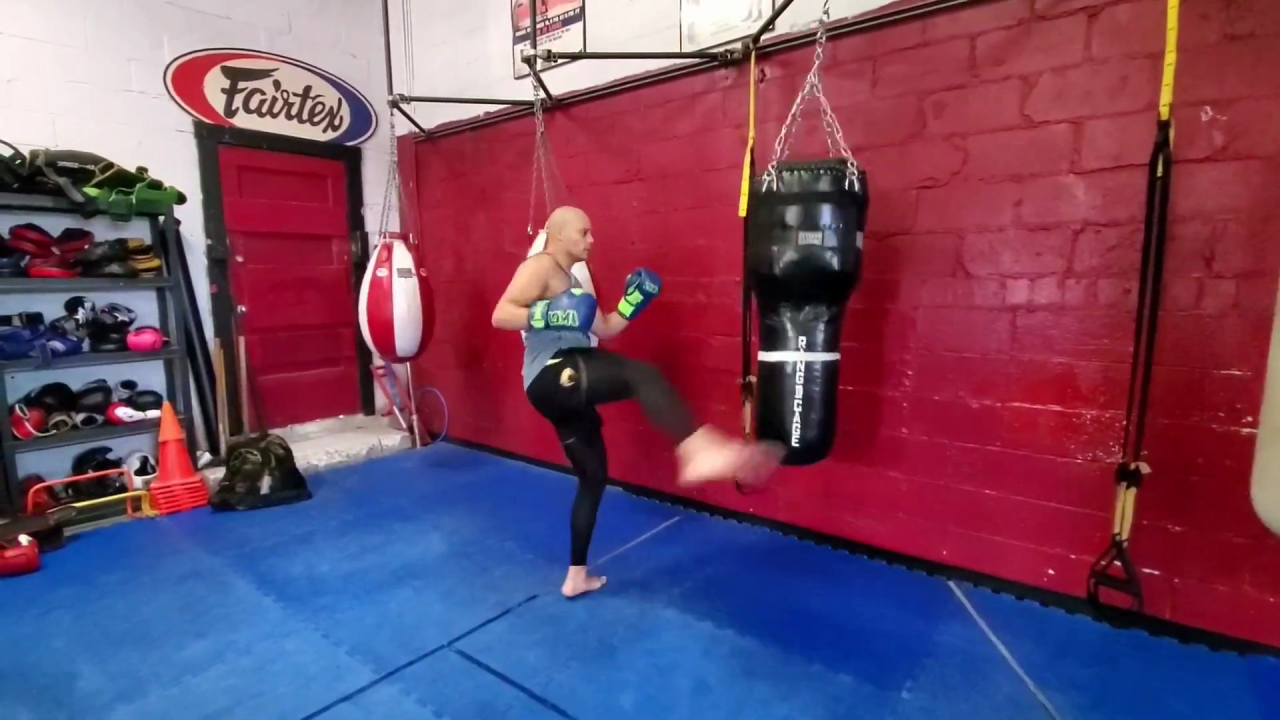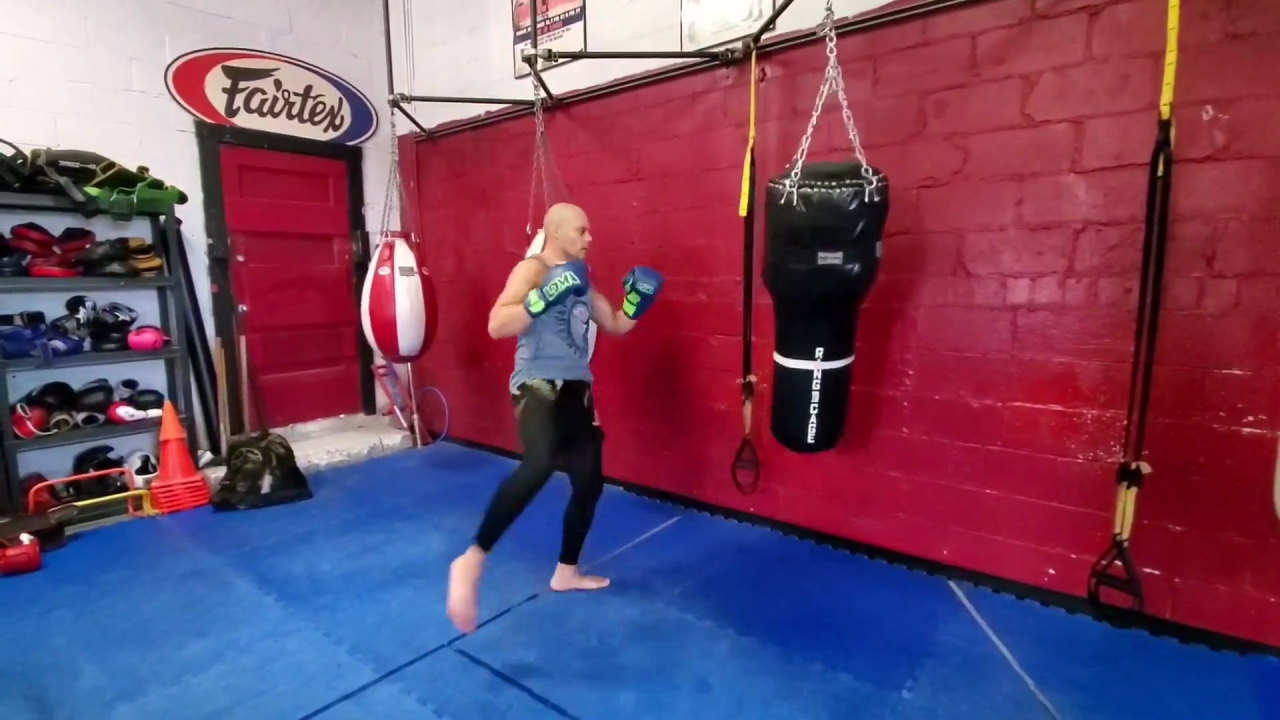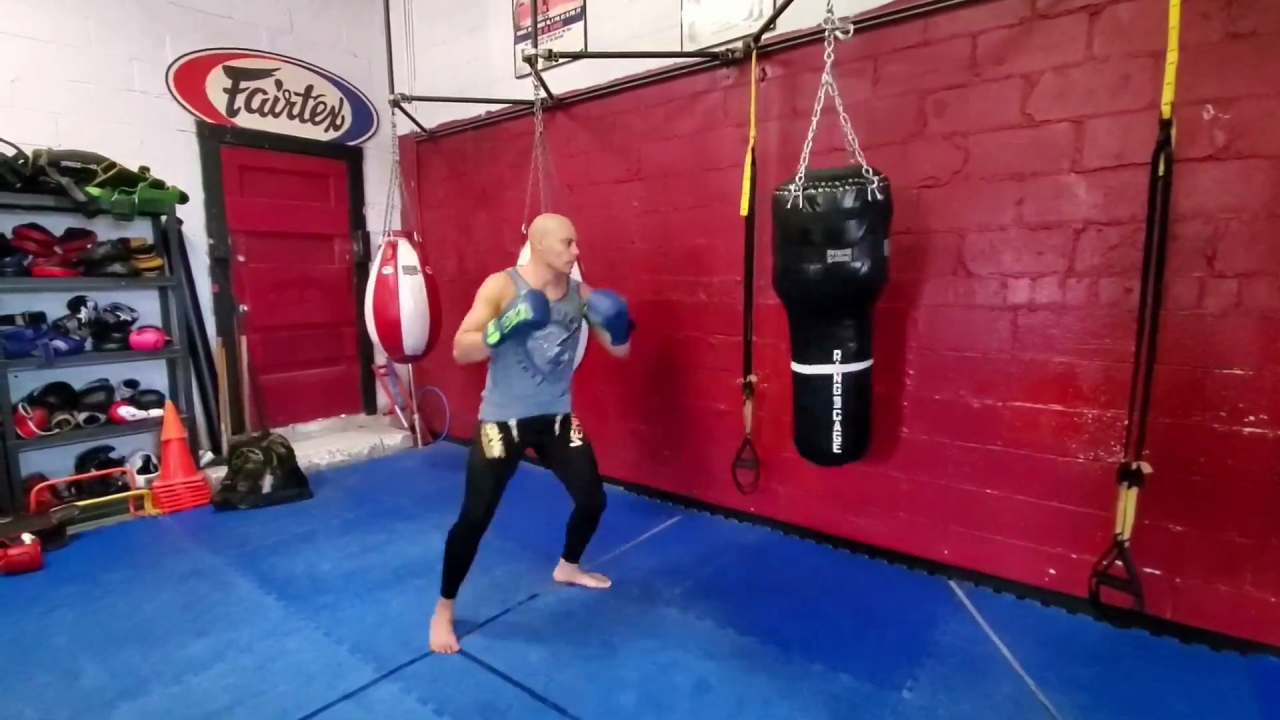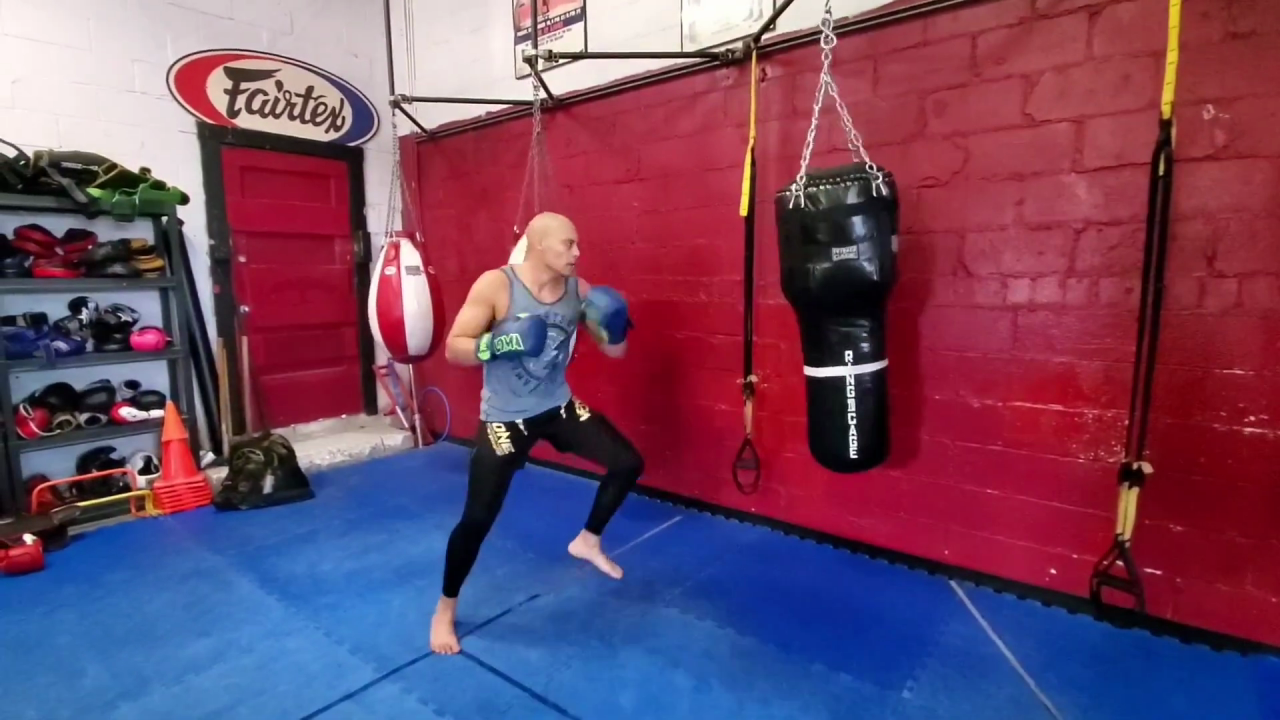
dt=0.2s
person 1, frame 1
left shoulder: (566, 277)
right shoulder: (541, 267)
left elbow: (603, 328)
right elbow: (500, 315)
left wrist: (635, 300)
right wrist: (549, 315)
left hip: (560, 387)
right hip: (555, 375)
left knee: (594, 476)
right knee: (643, 374)
left ankle: (578, 574)
right ankle: (698, 450)
person 1, frame 2
left shoulder: (581, 278)
right shoulder: (534, 269)
left elbow: (616, 325)
right elbow: (498, 326)
left wrist: (637, 298)
right wrist: (545, 296)
left hip: (576, 389)
right hip: (539, 386)
left knee: (589, 484)
right knee: (539, 465)
left ankle: (567, 572)
right ankle: (472, 560)
person 1, frame 3
left shoulder: (580, 293)
right shoulder: (501, 286)
left elbow: (619, 348)
right elbow: (462, 351)
left wrist: (616, 321)
right wrist: (504, 327)
left hip: (556, 417)
right hip: (505, 417)
left knee: (593, 500)
right knee: (476, 516)
left ankle: (568, 566)
right ankle: (443, 610)
person 1, frame 4
left shoulder: (579, 290)
right shoulder: (495, 285)
left elbow: (614, 348)
right elbow: (453, 350)
left wrist: (614, 322)
right wrist: (497, 344)
left hip: (559, 408)
right hip: (506, 419)
left knee: (628, 463)
right knee: (478, 518)
left ankle: (588, 540)
right ankle: (445, 609)
